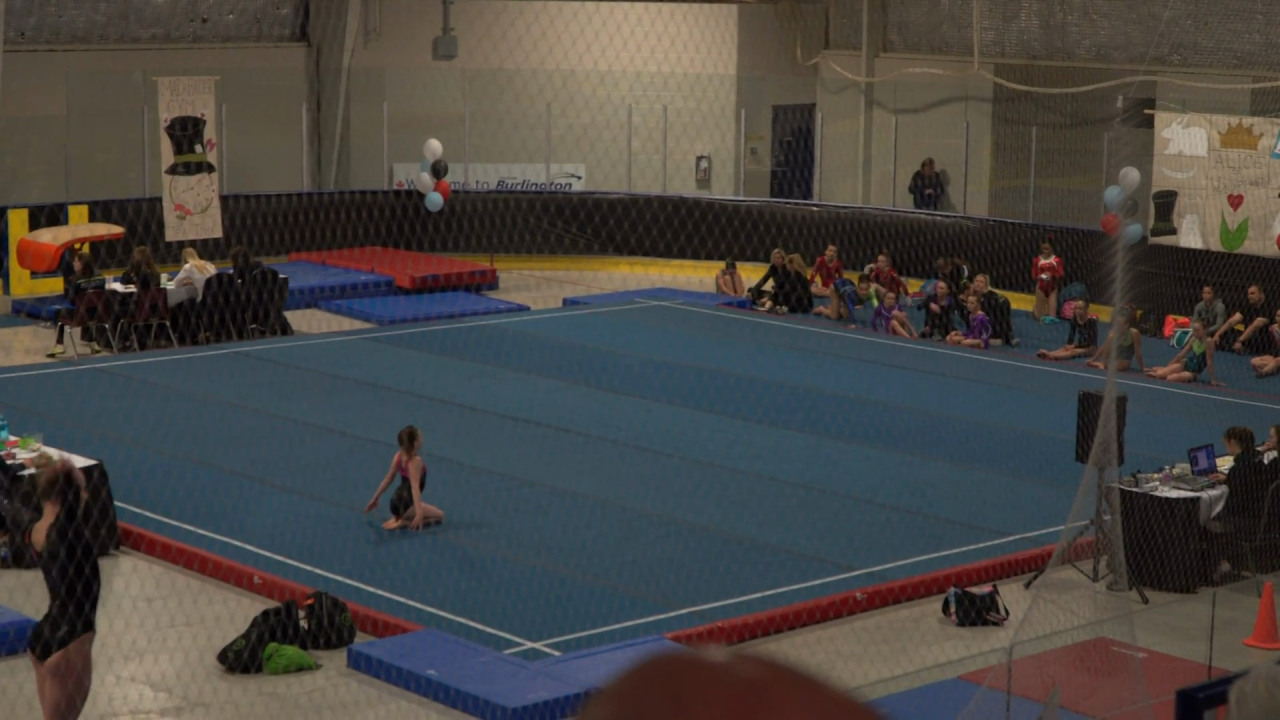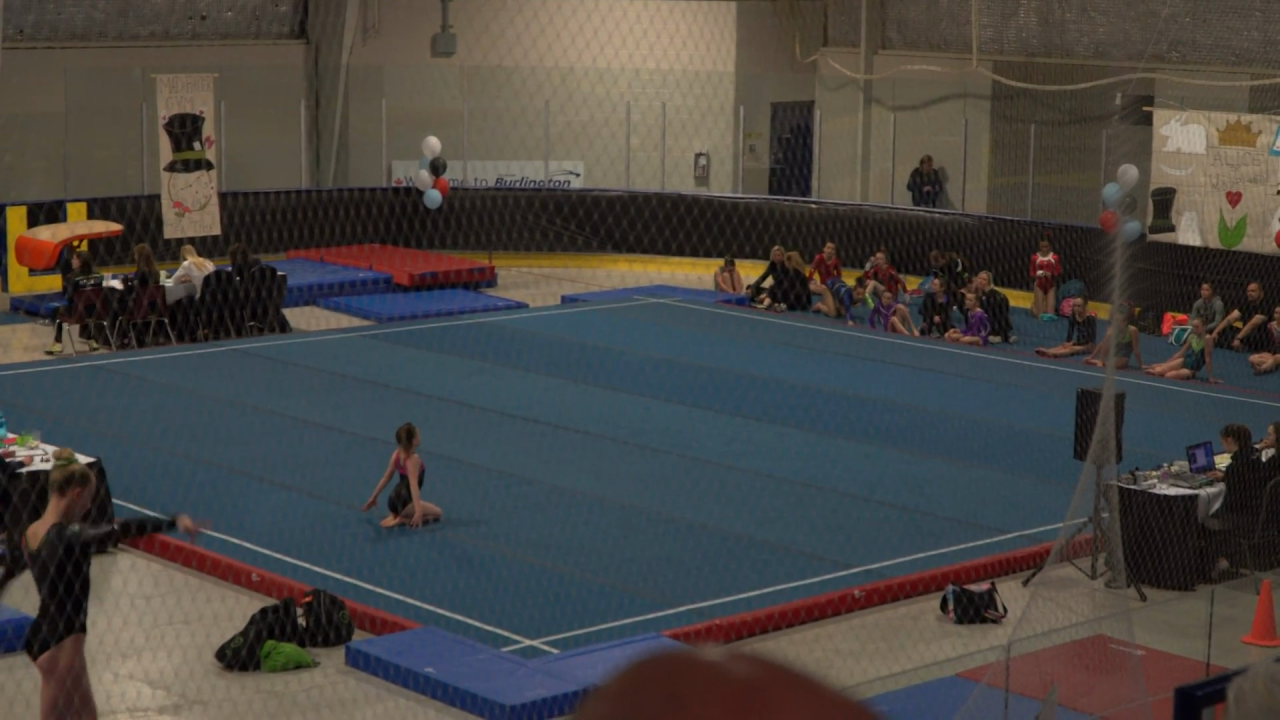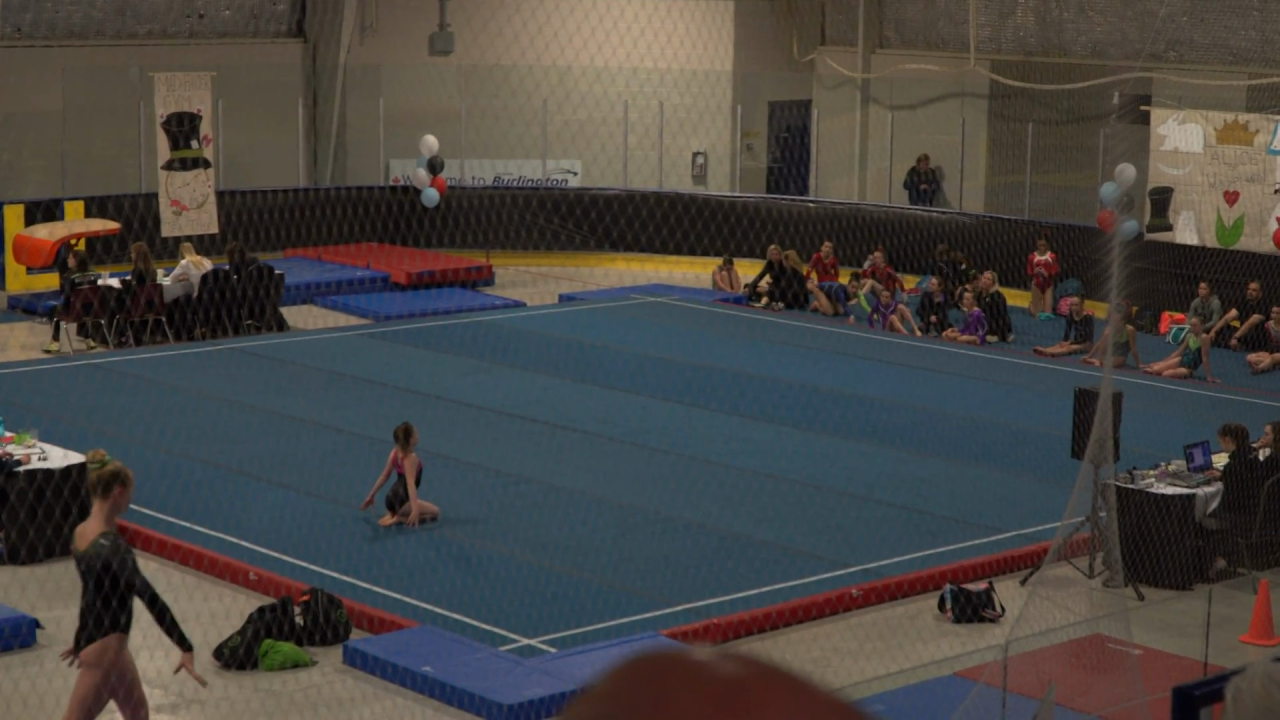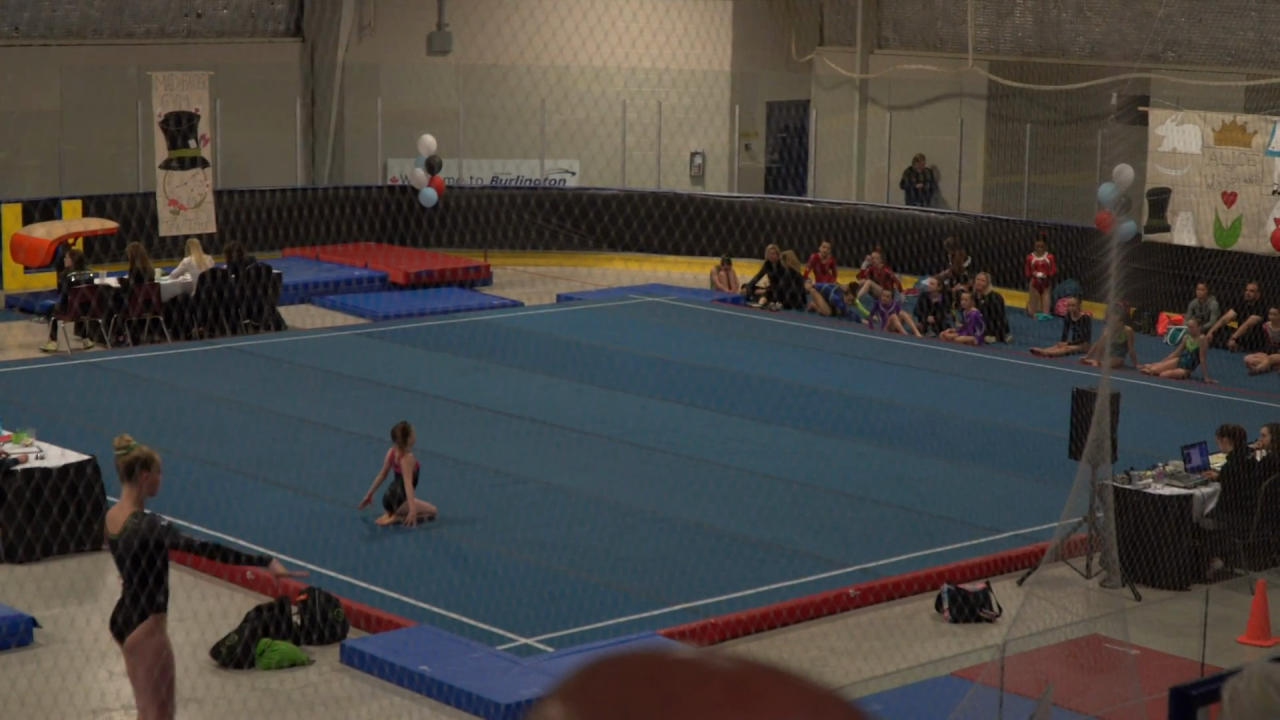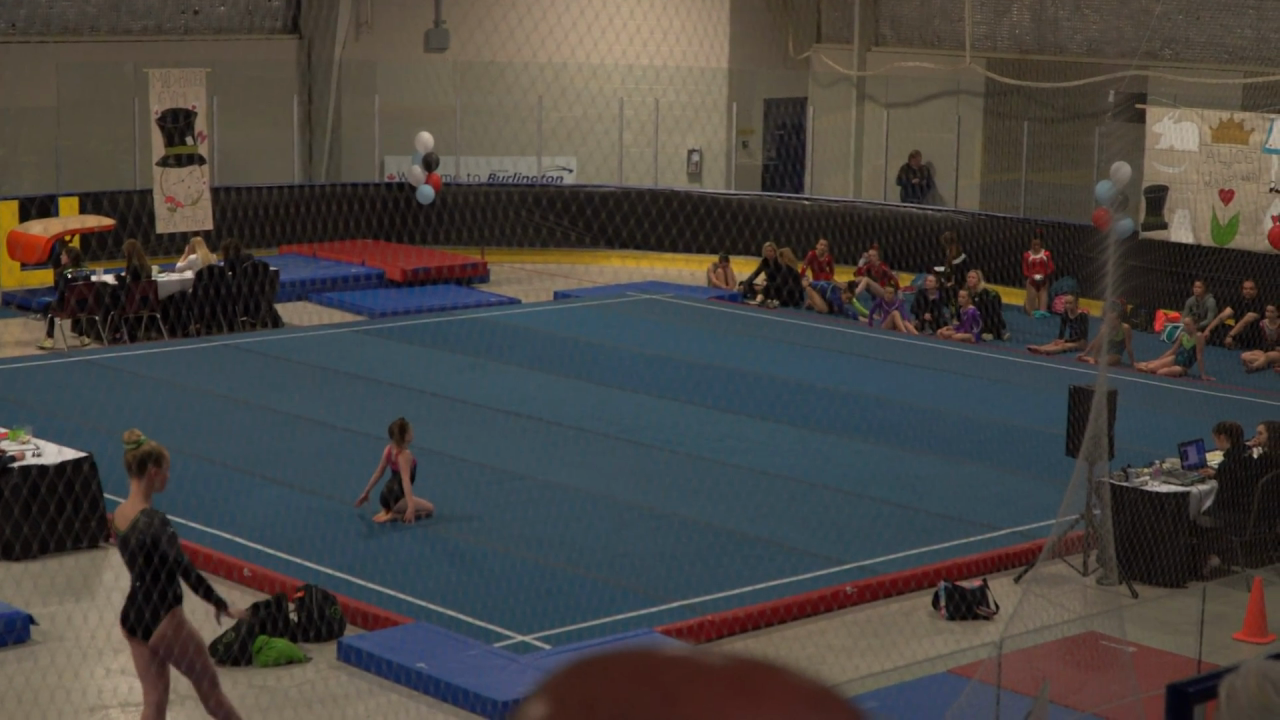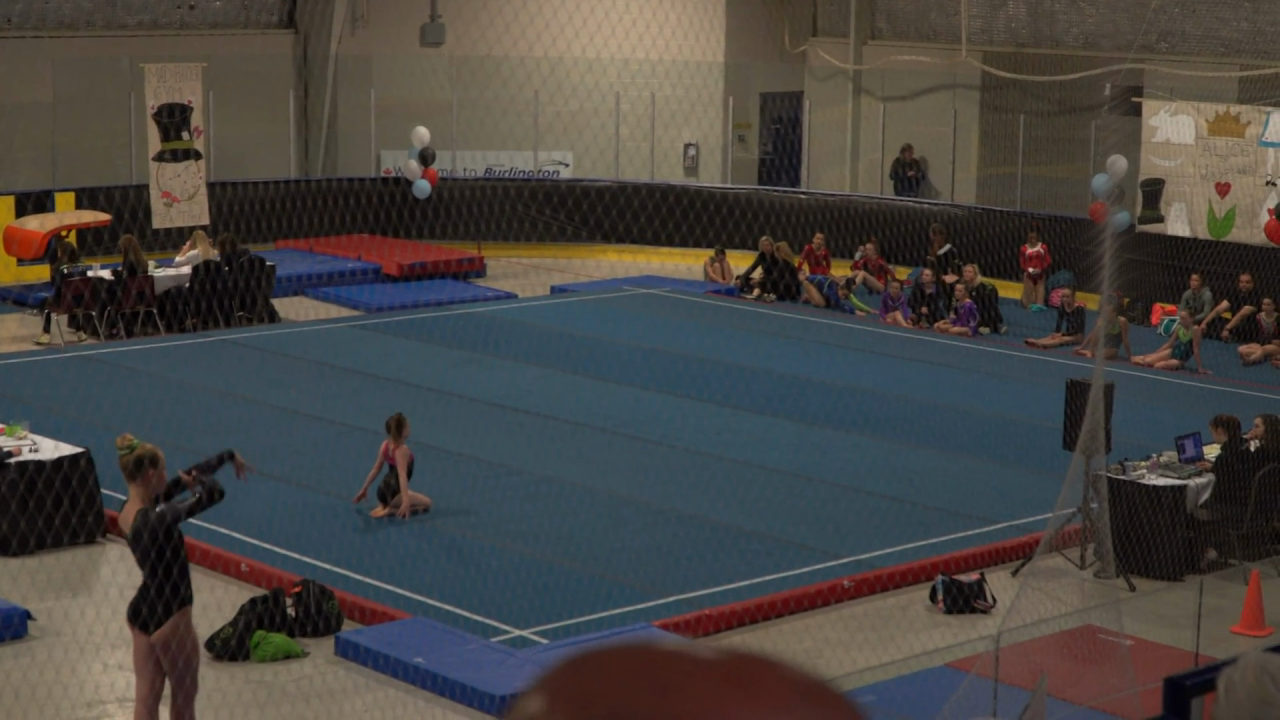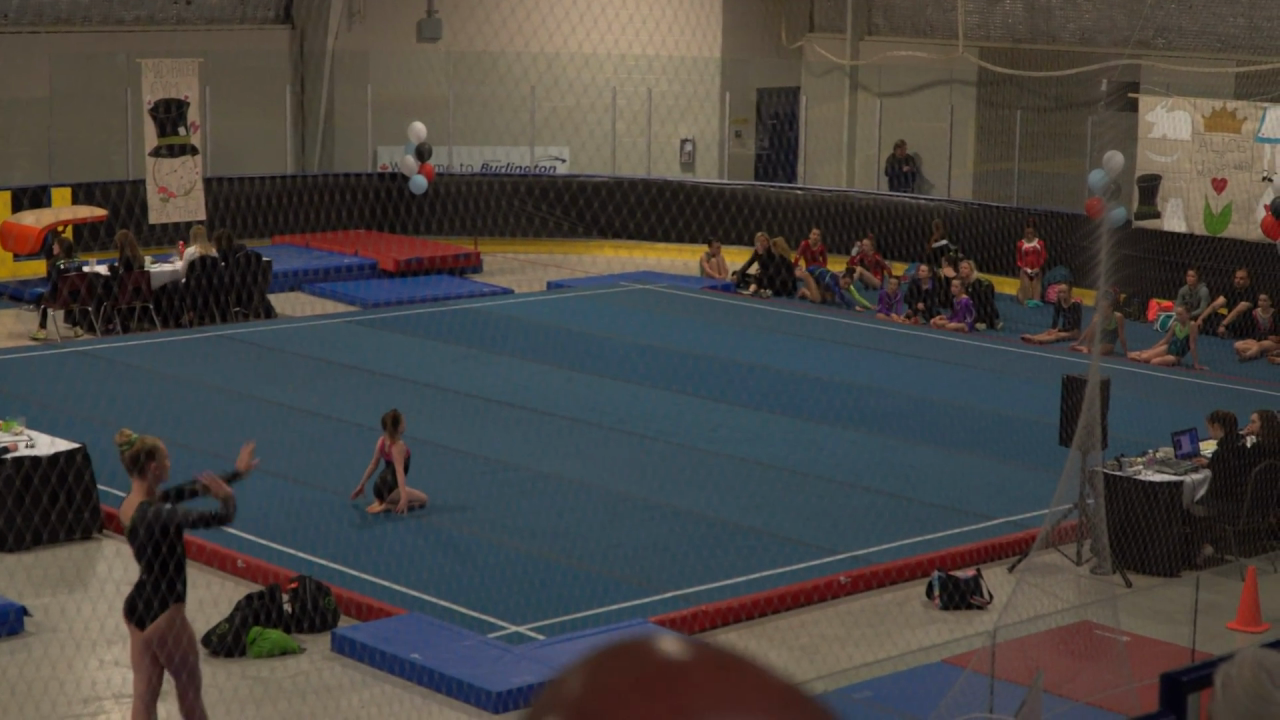
dt=0.4s
person 1, frame 1
left shoulder: (39, 531)
right shoulder: (60, 534)
right elbow: (72, 495)
right wrist: (67, 473)
left hip: (44, 641)
right hip: (69, 647)
person 1, frame 2
left shoulder: (33, 532)
right shoulder: (66, 536)
right elbow: (119, 531)
right wrist: (174, 521)
left hip: (42, 636)
right hip: (61, 645)
person 1, frame 3
left shoulder: (82, 533)
right shoulder: (111, 546)
right elbow: (149, 597)
right wrist: (186, 649)
left hip: (94, 637)
right hip: (105, 647)
person 1, frame 4
left shoulder: (113, 516)
right shoulder: (146, 525)
right elbow: (207, 550)
right wrist: (266, 563)
left hip: (122, 620)
right hip: (145, 627)
person 1, frame 5
left shoulder: (121, 514)
right shoulder: (154, 522)
right elbow: (187, 571)
right wrist: (223, 606)
left hip: (133, 617)
right hip: (163, 620)
right knee: (209, 687)
person 1, frame 6
left shoulder: (129, 509)
right shoulder: (157, 518)
left elbow: (183, 480)
right elbow: (213, 492)
left wrist: (230, 457)
right wrist: (199, 482)
left hip: (140, 612)
right hip: (169, 619)
person 1, frame 7
left shoulder: (130, 505)
right shoulder: (153, 513)
left elbow: (188, 490)
right elbow: (217, 518)
left wrist: (234, 473)
right wrist: (227, 498)
left hip: (136, 608)
right hip: (163, 615)
left knee: (144, 696)
right knee: (190, 689)
